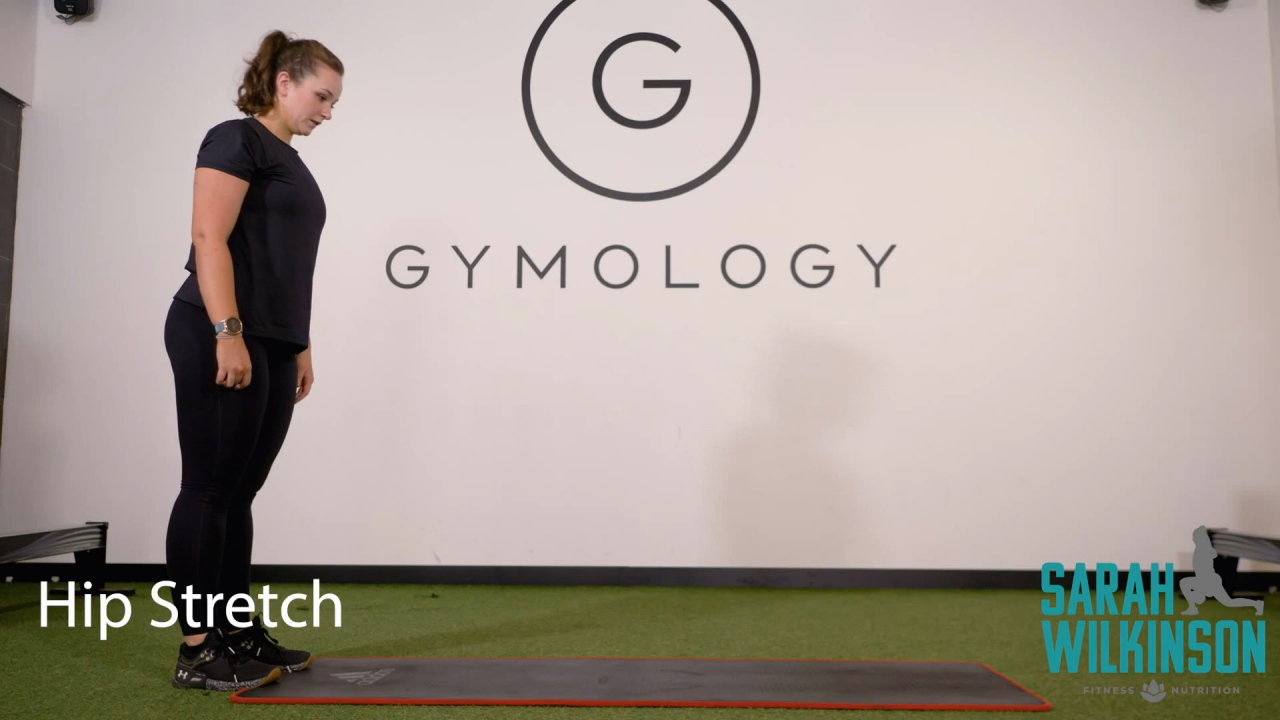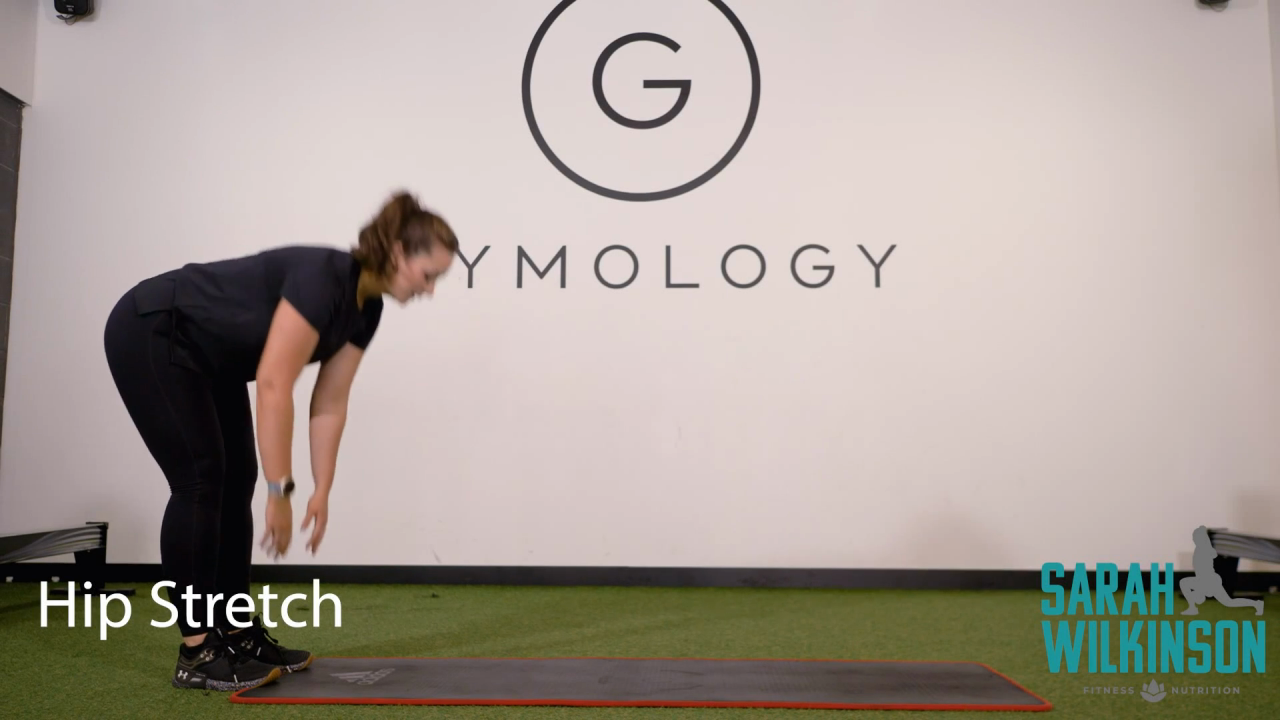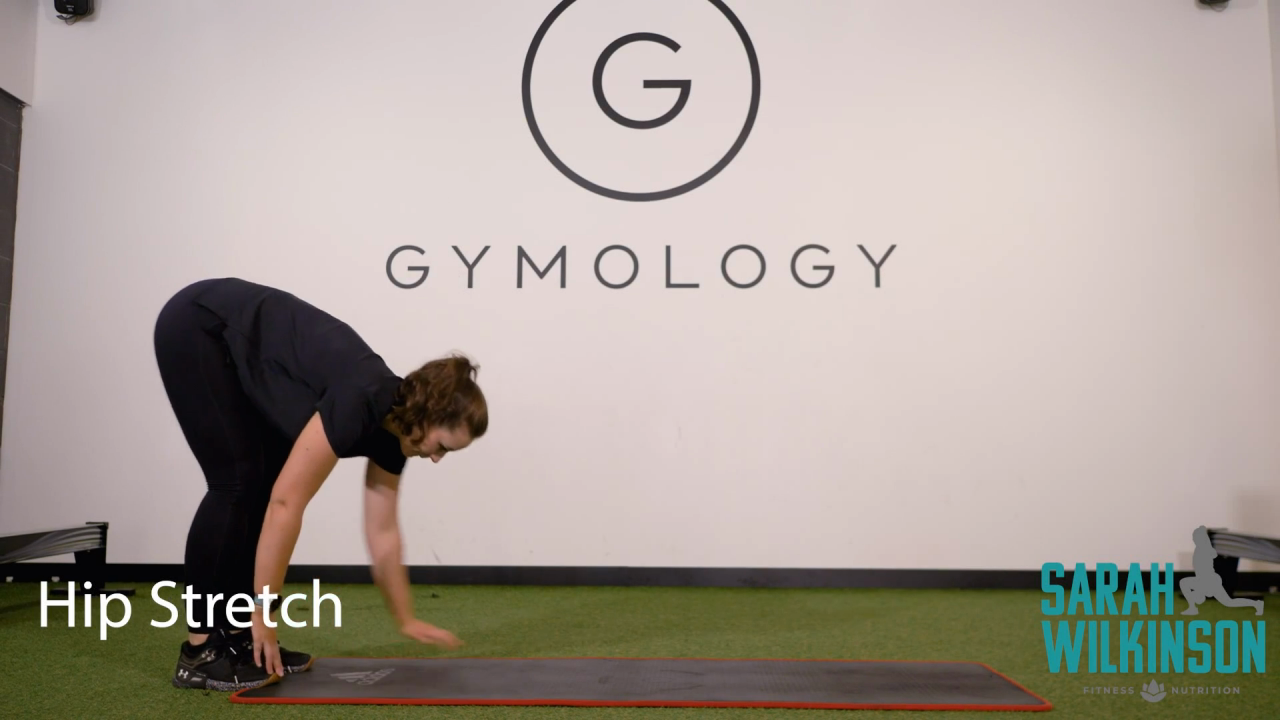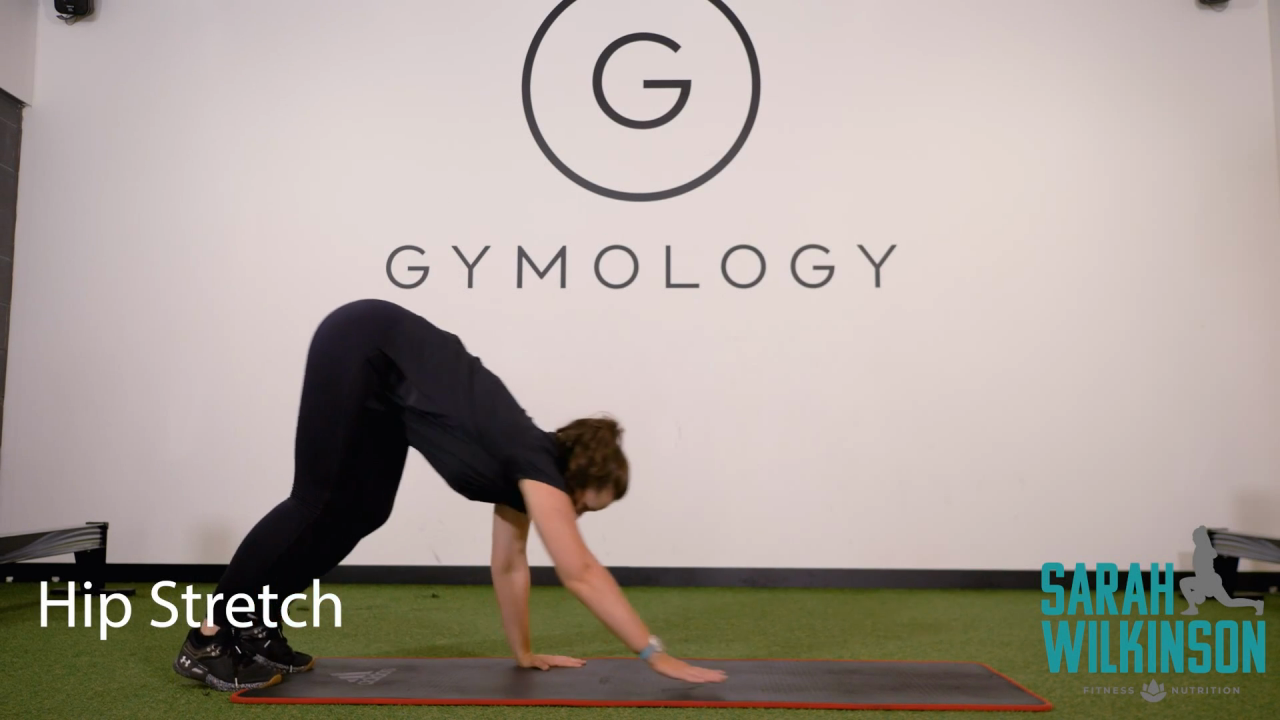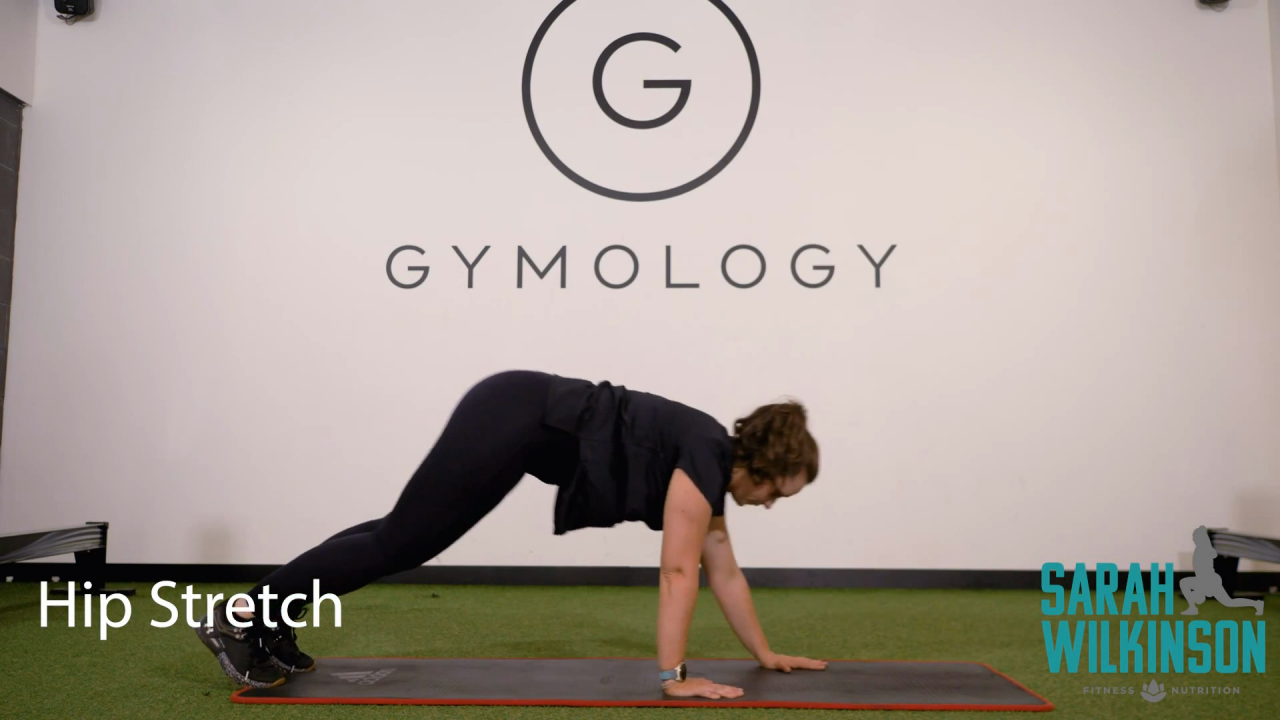
dt=0.7s
person 1, frame 1
left shoulder: (288, 162)
right shoulder: (236, 140)
right elbow: (210, 240)
left wrist: (302, 347)
right wrist: (228, 332)
left hip: (268, 346)
right hip: (218, 340)
left knee: (239, 492)
right knee: (210, 488)
left ankle: (235, 632)
right ankle: (196, 649)
person 1, frame 2
left shoulder: (367, 307)
right shoulder: (322, 277)
left elbow: (330, 402)
right elbow: (274, 385)
left wrist: (322, 490)
right wrist: (279, 493)
right hip: (149, 334)
left knee: (237, 481)
right knee: (201, 475)
left ankle: (234, 633)
right ankle: (196, 650)
person 1, frame 3
left shoulder: (393, 426)
right shoulder: (360, 407)
left elbow: (383, 531)
right elbow: (287, 505)
left wrist: (406, 620)
right wrist: (262, 612)
left hip: (235, 358)
right hip: (198, 328)
left knee: (268, 482)
right knee: (235, 483)
left ankle: (244, 640)
right ankle: (204, 646)
person 1, frame 4
left shoulder: (523, 470)
right shoulder: (537, 463)
left elbow: (507, 565)
right elbow: (580, 572)
left wrist: (524, 651)
right wrist: (656, 654)
left hip: (387, 368)
right hip: (359, 345)
left knee: (365, 510)
right knee: (320, 501)
left ankle: (256, 628)
right ankle: (208, 639)
person 1, frame 5
left shoulder: (713, 472)
right shoulder: (706, 456)
left elbow: (723, 570)
right elbow: (678, 571)
left wrist: (763, 651)
right wrist: (673, 676)
left hip: (532, 430)
right hip: (519, 417)
left knee: (406, 538)
right knee: (403, 541)
left ankle: (270, 626)
right ankle: (236, 619)
